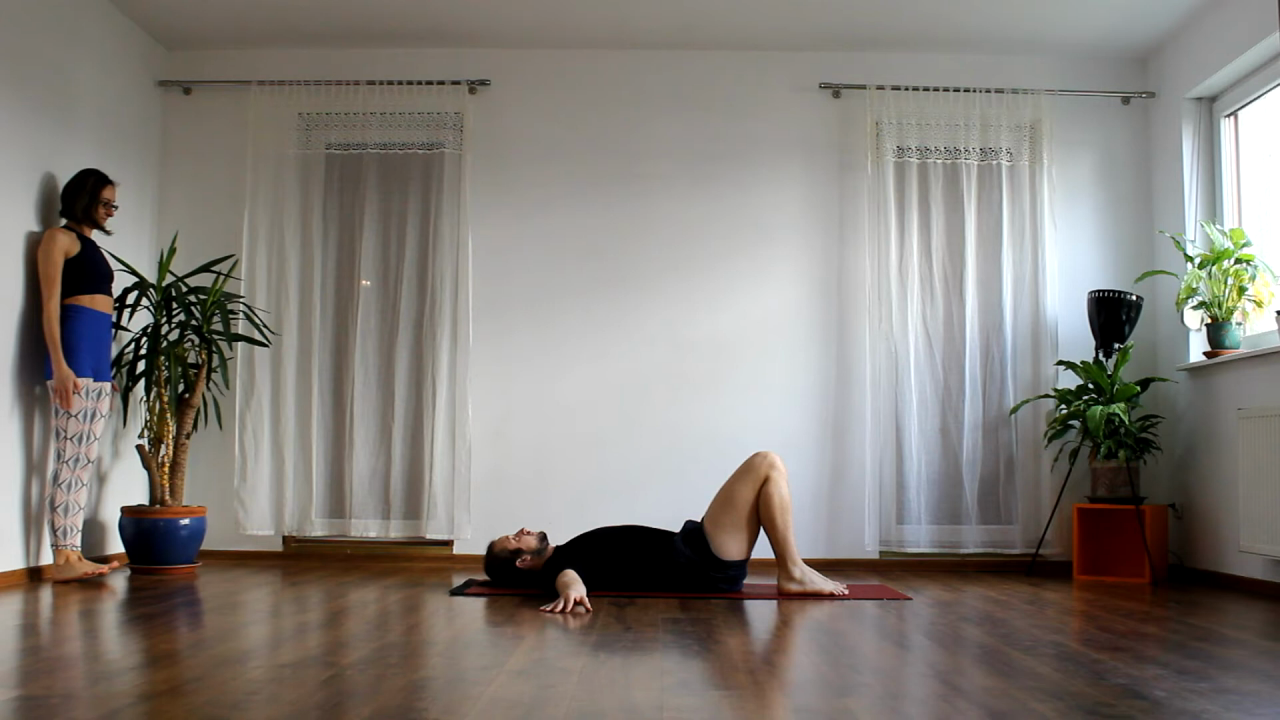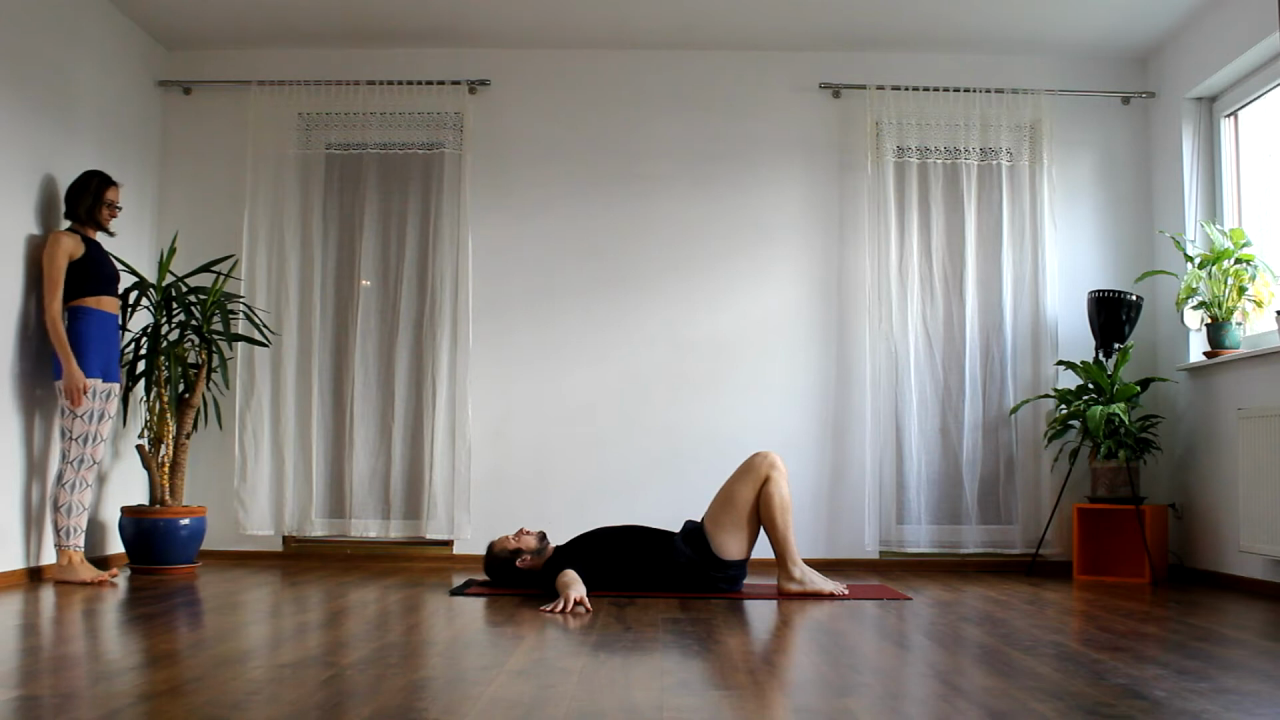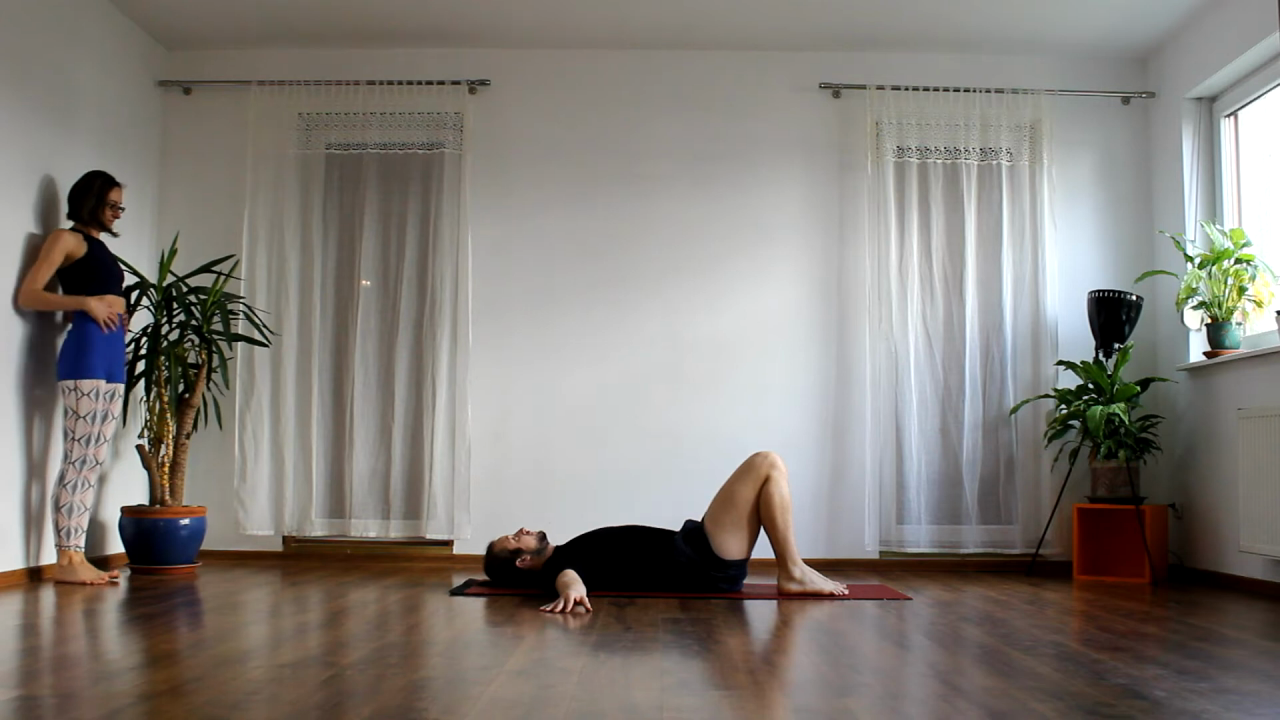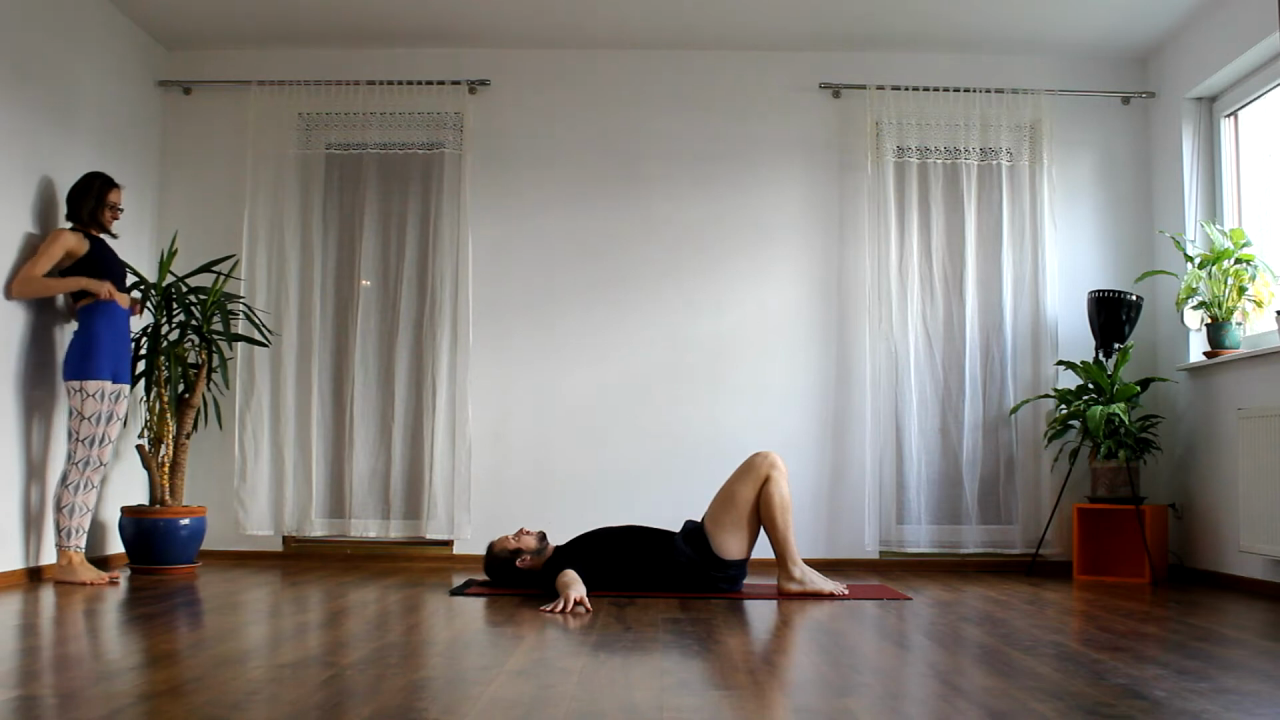
dt=0.4s
person 1, frame 1
left shoulder: (92, 246)
right shoulder: (59, 238)
right elbow: (50, 306)
left wrist: (107, 374)
right wrist: (59, 365)
left hip: (99, 353)
right hip: (75, 348)
left knee: (84, 462)
right knee: (71, 459)
left ankle: (73, 554)
right ankle: (63, 558)
person 1, frame 2
left shoulder: (96, 248)
right shoulder: (64, 241)
right elbow: (52, 309)
right wrist: (70, 366)
left hip: (108, 355)
right hip: (83, 352)
left knee: (91, 462)
right knee: (76, 460)
left ankle: (77, 556)
right ankle: (65, 560)
person 1, frame 3
left shoulder: (99, 247)
right shoulder: (66, 239)
right elbow: (27, 295)
left wrist: (118, 315)
right wrist: (85, 302)
left hip: (112, 356)
right hip: (86, 352)
left knee: (93, 462)
right knee: (78, 459)
left ankle: (77, 556)
right ankle: (65, 560)
person 1, frame 4
left shoulder: (100, 245)
right shoulder: (67, 239)
right elbow: (21, 285)
left wrist: (125, 303)
right wrist: (83, 281)
left hip: (118, 356)
right hip: (92, 354)
left knee: (97, 463)
right knee: (81, 460)
left ankle: (77, 556)
right ankle: (64, 560)
person 2, frame 1
left shoulder: (560, 556)
right shoulder: (554, 567)
right elbow: (569, 576)
right wrist: (570, 589)
left hip: (694, 554)
right hip: (703, 566)
left knee: (761, 469)
right knee: (766, 464)
left ankle: (793, 571)
right ankle: (793, 574)
person 2, frame 2
left shoulder: (559, 557)
right shoulder: (554, 568)
right elbow: (568, 576)
right wrist: (571, 589)
left hip: (694, 556)
right hip: (703, 566)
left knee: (762, 469)
right knee: (767, 464)
left ankle: (793, 570)
right ankle: (792, 574)
person 2, frame 3
left shoulder: (561, 556)
right shoulder: (555, 568)
right elbow: (569, 576)
right wrist: (571, 589)
left hip: (695, 555)
right hip: (704, 565)
left knee: (763, 469)
right knee: (768, 464)
left ankle: (794, 571)
right ankle: (793, 573)
person 2, frame 4
left shoulder: (559, 557)
right shoulder: (555, 568)
right elbow: (569, 576)
right wrist: (571, 589)
left hip: (694, 556)
right hip: (704, 566)
left knee: (763, 468)
right knee: (767, 464)
left ankle: (794, 571)
right ankle: (793, 573)
